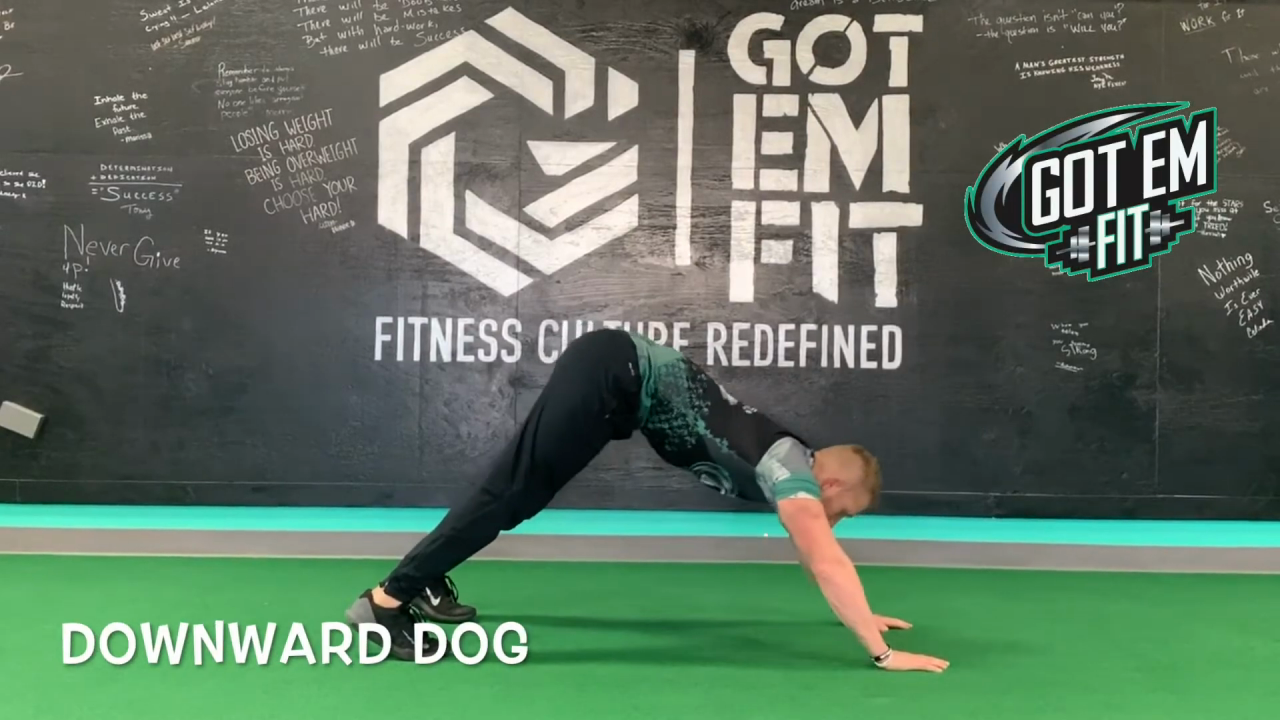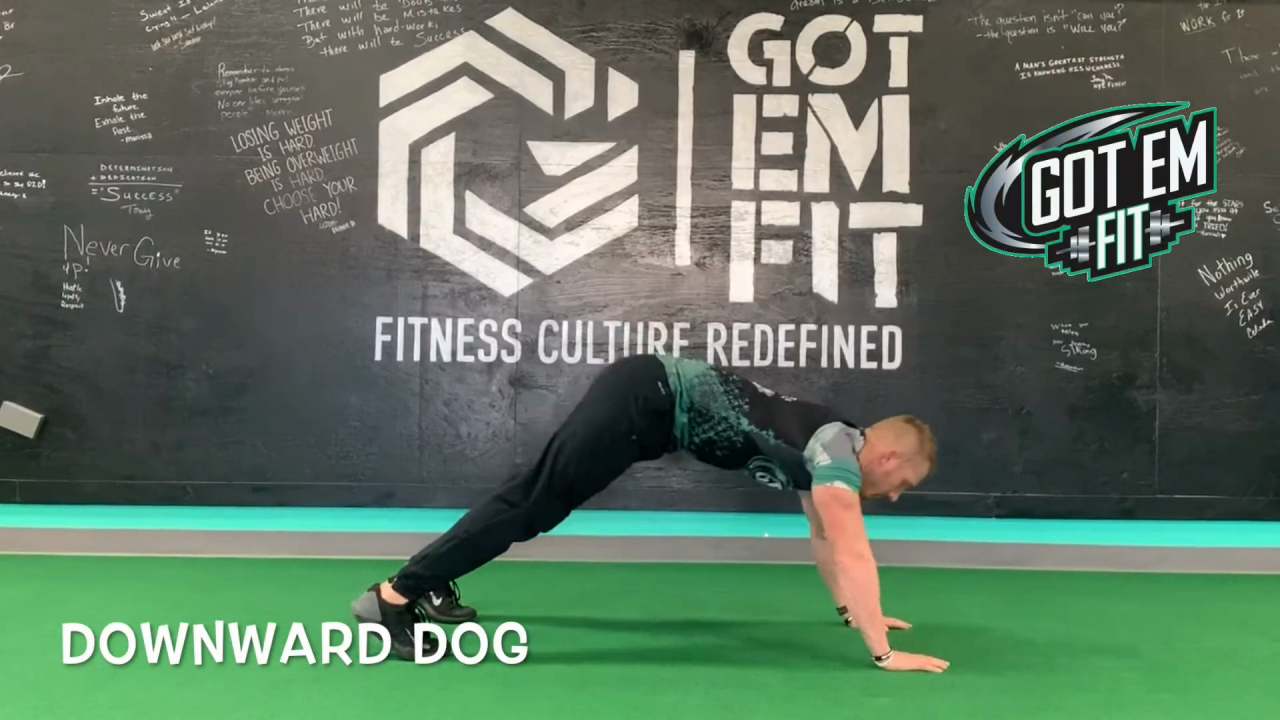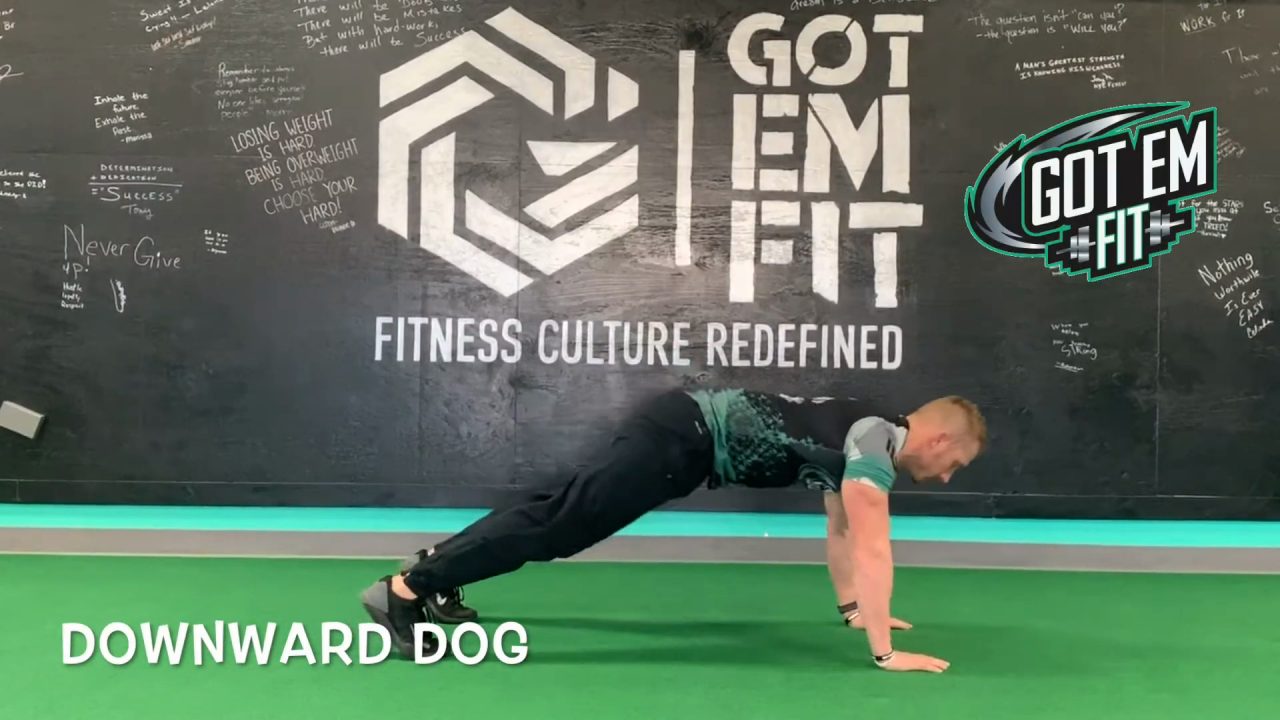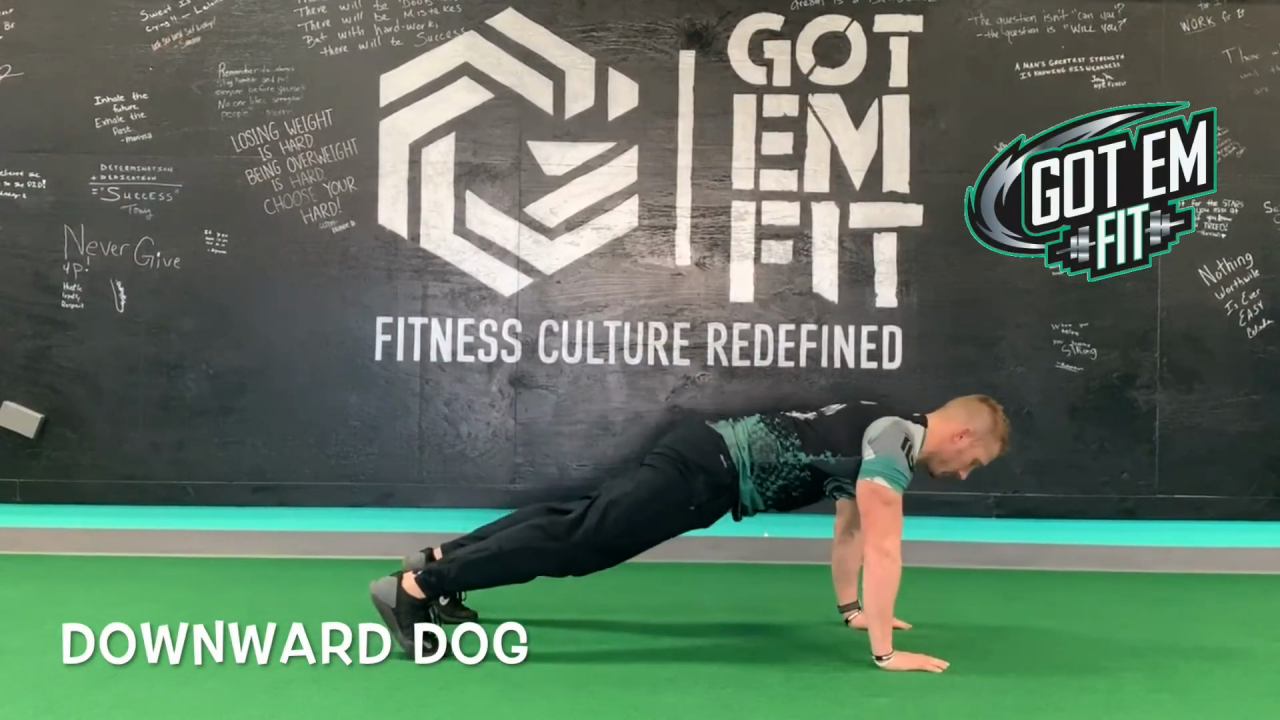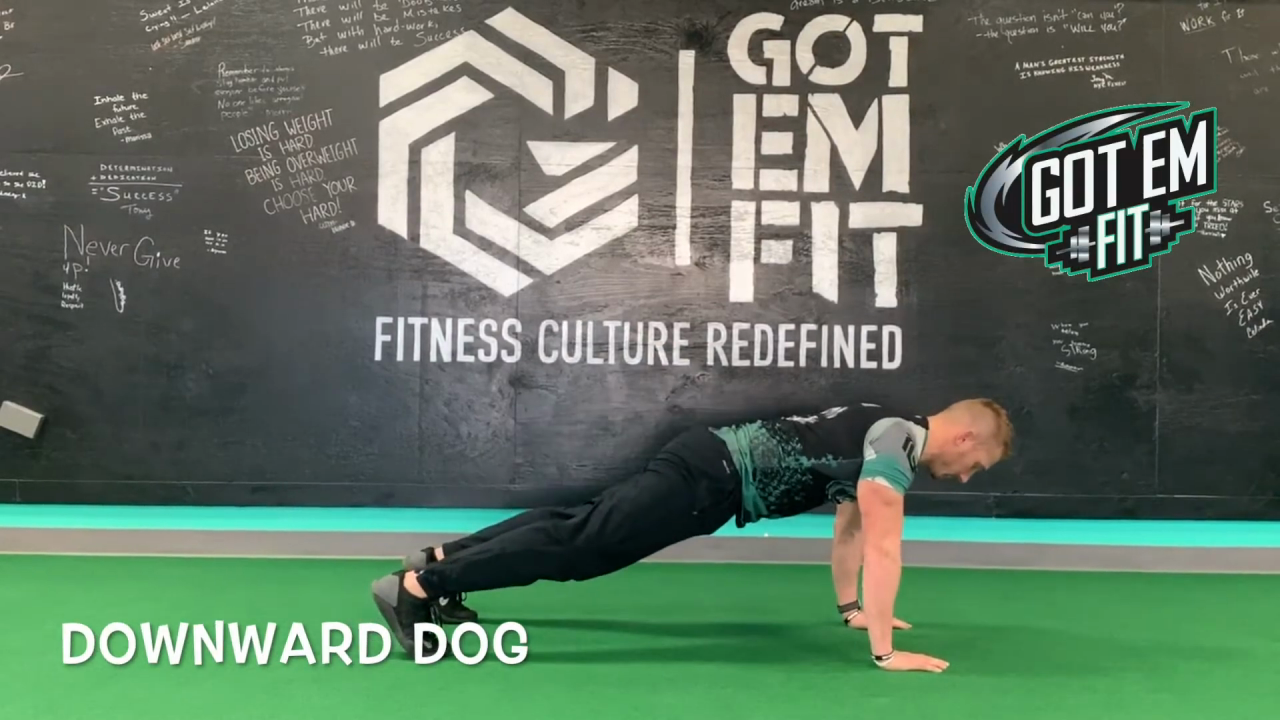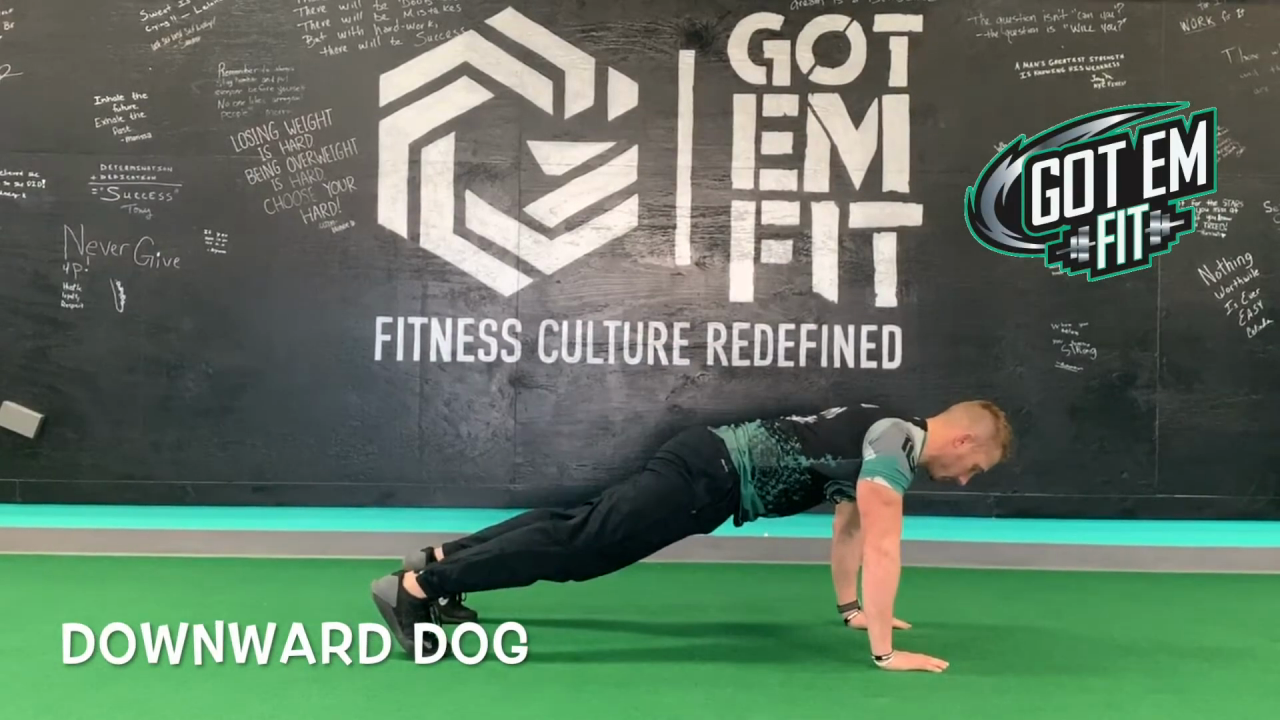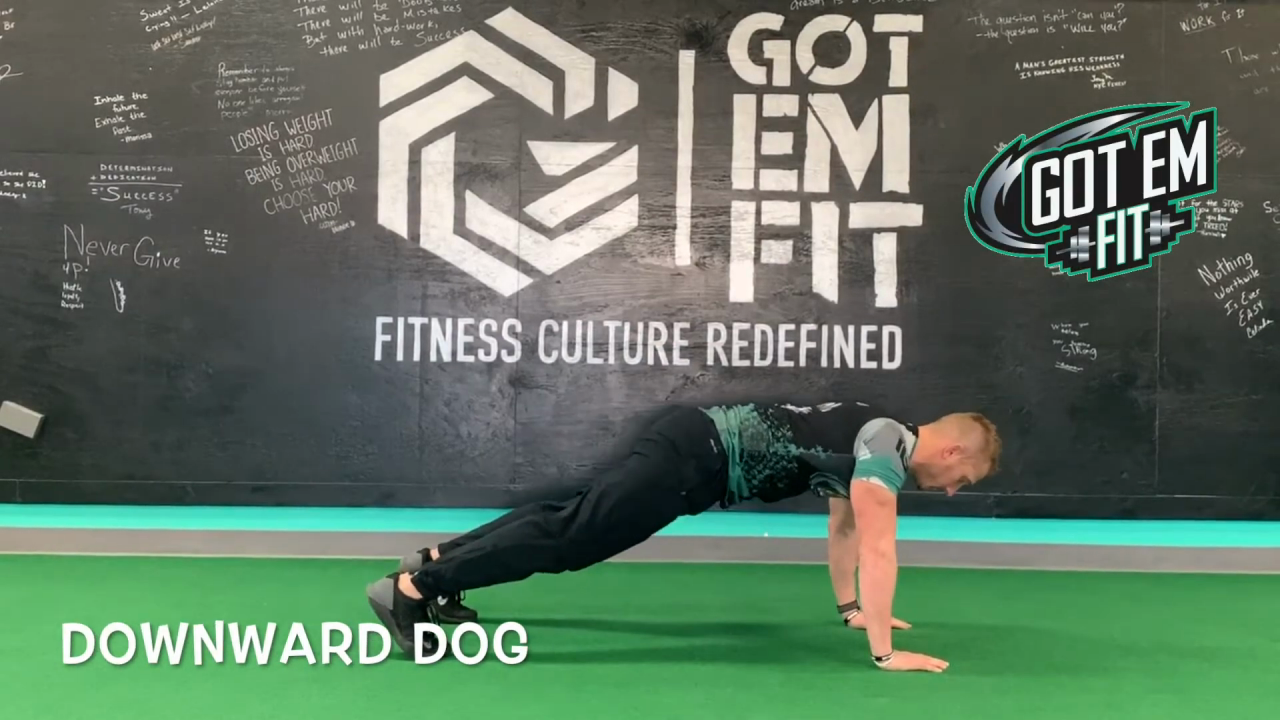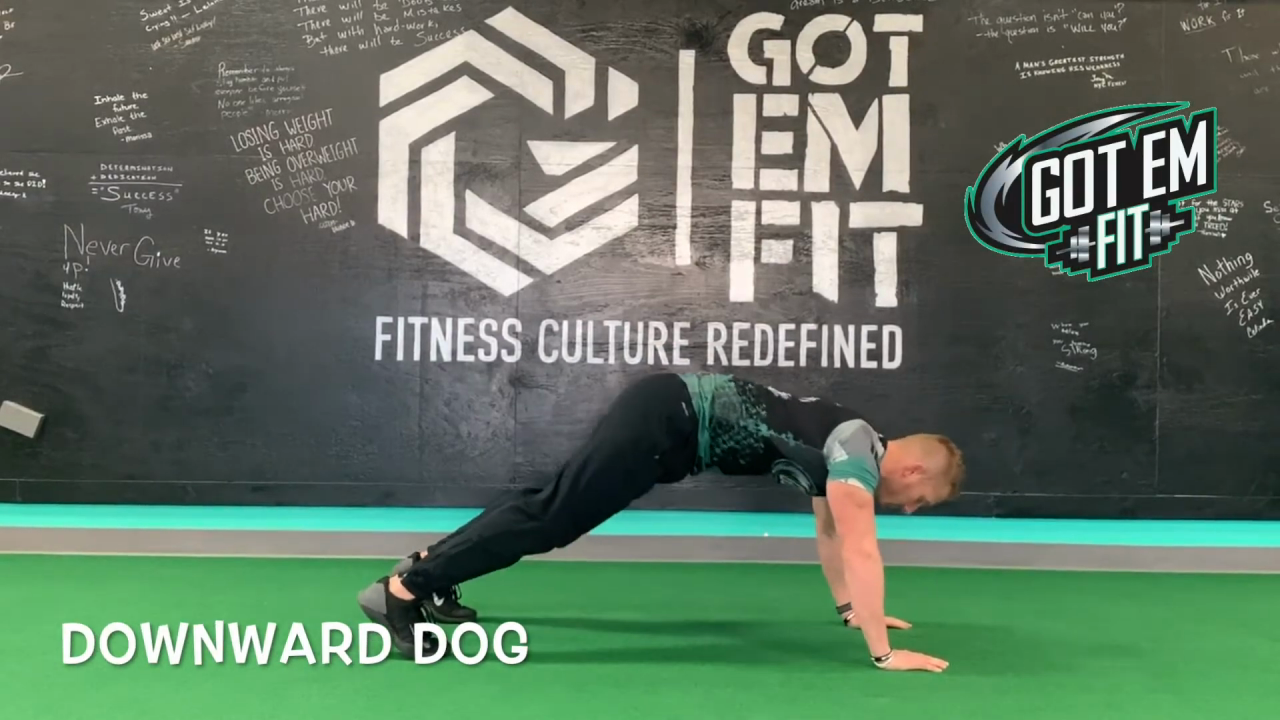
dt=0.3s
person 1, frame 1
left shoulder: (790, 459)
right shoulder: (786, 465)
left elbow: (813, 552)
right elbow: (828, 560)
left wrist: (854, 612)
right wrist: (882, 652)
left hip: (618, 371)
right hip: (612, 371)
left knee: (519, 484)
right knee: (514, 491)
left ankle: (425, 583)
right ankle: (385, 600)
person 1, frame 2
left shoulder: (829, 446)
right shoulder: (838, 451)
left elbow: (824, 537)
right elbow: (852, 553)
left wrist: (852, 609)
right wrist: (884, 652)
left hip: (650, 394)
right hip: (647, 399)
left knee: (539, 496)
right knee: (533, 505)
left ankle: (429, 581)
right ankle: (392, 597)
person 1, frame 3
left shoulder: (863, 434)
right shoulder: (876, 443)
left elbow: (842, 527)
right elbow: (873, 548)
left wrist: (851, 606)
right wrist: (884, 651)
left hip: (686, 428)
right hip: (682, 437)
left knee: (565, 508)
right knee: (558, 525)
left ankle: (435, 563)
right ankle: (402, 589)
person 1, frame 4
left shoulder: (882, 434)
right shoulder: (894, 442)
left elbow: (849, 529)
right elbow: (882, 548)
left wrist: (851, 607)
right wrist: (885, 652)
left hip: (706, 454)
right hip: (703, 471)
left knee: (580, 521)
right knee: (575, 541)
left ankle: (440, 560)
right ankle: (413, 587)
person 1, frame 5
left shoulder: (885, 435)
right shoulder: (896, 445)
left elbow: (850, 526)
right elbow: (883, 550)
left wrist: (850, 607)
right wrist: (885, 651)
left hip: (711, 463)
right hip: (707, 478)
left knee: (582, 526)
right knee: (577, 547)
left ankle: (441, 560)
right ankle: (414, 587)
person 1, frame 6
left shoulder: (883, 436)
right shoulder: (895, 445)
left elbow: (848, 526)
right elbow: (882, 550)
left wrist: (850, 607)
right wrist: (885, 651)
left hip: (710, 461)
right hip: (706, 477)
left knee: (579, 525)
right knee: (577, 546)
left ankle: (442, 559)
right ankle: (414, 586)
person 1, frame 7
left shoulder: (874, 441)
right shoulder: (888, 447)
left elbow: (844, 527)
right elbow: (878, 550)
left wrist: (851, 607)
right wrist: (884, 652)
left hip: (693, 445)
right hip: (691, 456)
left knee: (575, 518)
right knee: (569, 536)
left ankle: (436, 560)
right ankle: (406, 589)
person 1, frame 8
left shoulder: (845, 446)
right shoulder: (858, 450)
left elbow: (829, 530)
right elbow: (862, 551)
left wrist: (850, 607)
right wrist: (884, 652)
left hip: (671, 413)
right hip: (667, 418)
left knee: (555, 505)
right knee: (551, 515)
left ankle: (427, 565)
right ankle: (402, 591)
